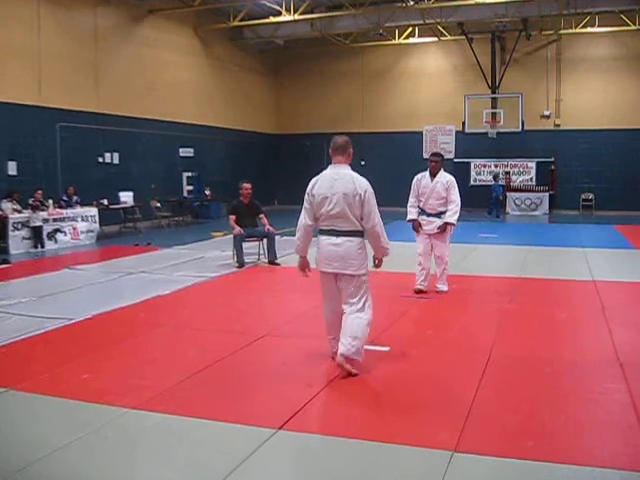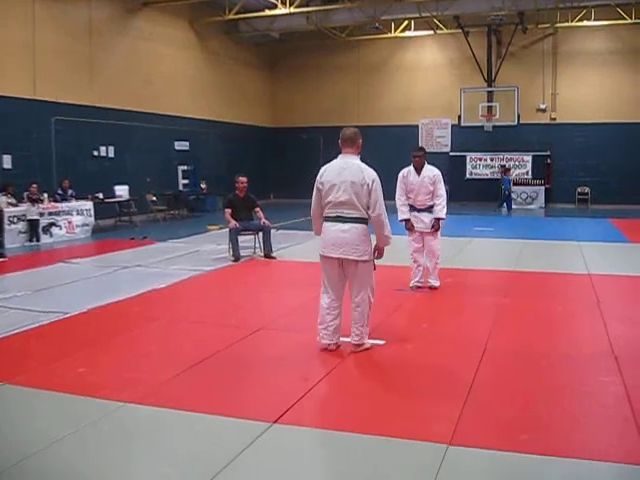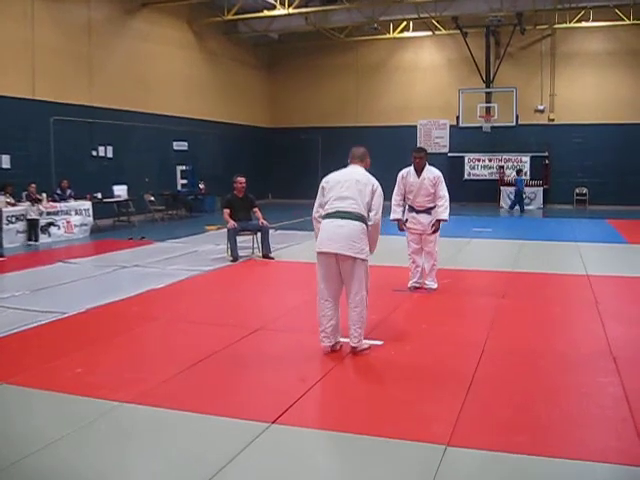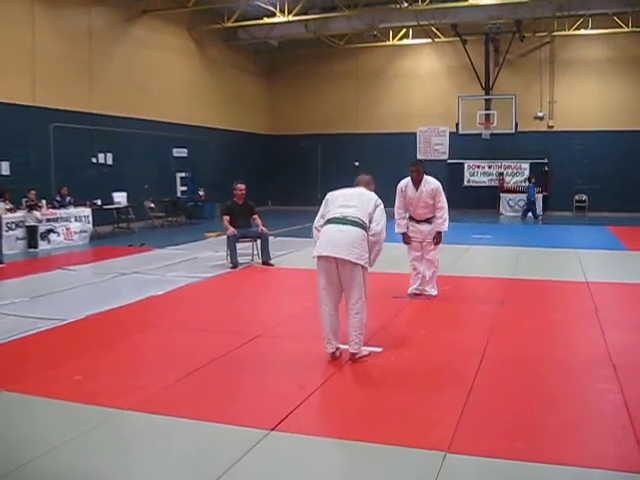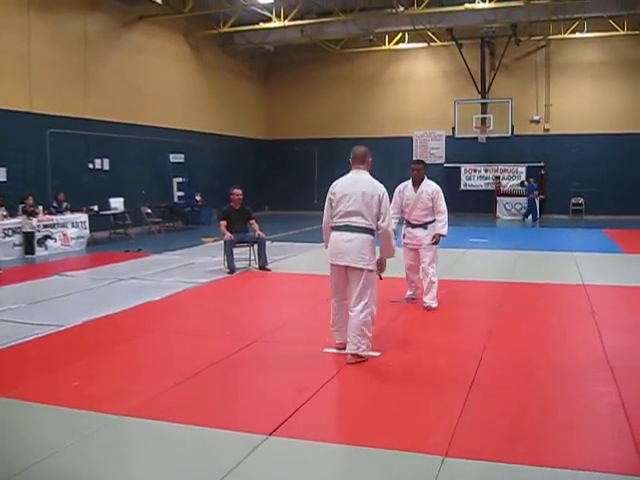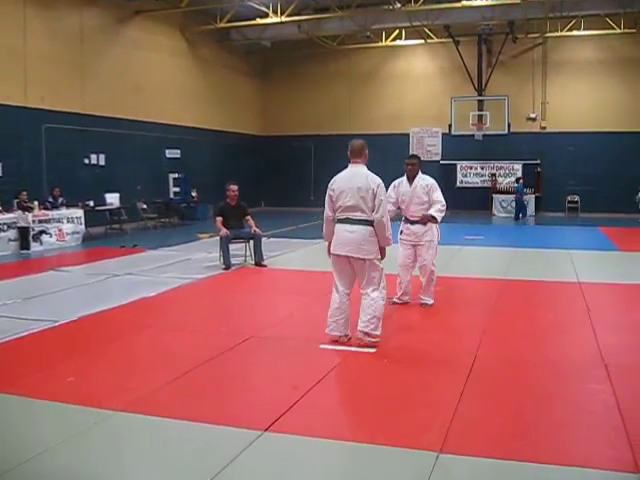
dt=0.5s
person 1, frame 1
left shoulder: (316, 182)
right shoulder: (360, 183)
left elbow: (306, 223)
right elbow: (372, 223)
left wrist: (302, 254)
right wrist: (380, 251)
left hip: (326, 248)
right hip: (352, 249)
left knee: (331, 303)
right knee: (357, 305)
left ankle: (337, 348)
right ankle: (347, 353)
person 1, frame 2
left shoulder: (325, 171)
right shoulder: (367, 173)
left elbow: (316, 209)
right elbow: (377, 212)
left wrist: (322, 231)
right wrist: (382, 241)
left hip: (330, 235)
right hip: (356, 236)
left knee: (330, 292)
right knee: (361, 293)
left ankle: (328, 339)
right ankle: (359, 340)
person 1, frame 3
left shoulder: (330, 178)
right shoulder: (372, 182)
left elbow: (316, 213)
right elbow: (375, 219)
right wrist: (368, 248)
left hip: (327, 234)
right hip: (354, 234)
left knee: (327, 293)
right knee: (357, 294)
left ankle: (330, 341)
right ankle: (356, 342)
person 1, frame 4
left shoulder: (334, 194)
right shoulder: (374, 199)
left elbow: (317, 225)
right elbow: (377, 233)
left wrist: (323, 249)
right wrist: (368, 260)
left hip: (328, 238)
right hip: (354, 241)
left knee: (328, 300)
right knee: (356, 301)
left ankle: (332, 348)
right ankle: (355, 349)
person 1, frame 5
left shoulder: (336, 185)
right shoulder: (377, 188)
left elbow: (326, 221)
right elbow: (385, 226)
right wrist: (384, 255)
left hip: (338, 243)
right hip: (362, 245)
left knee: (339, 297)
right knee: (361, 301)
left ankle: (340, 339)
right ankle: (356, 350)
person 1, frame 6
left shoulder: (336, 180)
right shoulder: (374, 181)
left elbow: (328, 215)
right elbow: (381, 216)
left wrist: (329, 240)
right wrist: (383, 243)
left hip: (341, 236)
right hip: (364, 236)
left knee: (341, 289)
right knee: (373, 288)
left ankle: (338, 331)
right ankle: (367, 331)
person 2, frame 1
left shoulder: (449, 180)
right shoulder: (419, 178)
left elbow: (454, 203)
right elbow: (413, 200)
left wrist: (447, 222)
right wrist: (414, 219)
left hip: (441, 221)
right hip: (423, 221)
left knee: (441, 256)
right knee: (422, 254)
left ankle: (441, 285)
right ankle: (421, 284)
person 2, frame 2
left shoulder: (434, 173)
right shoulder: (404, 174)
left elbow: (440, 197)
right elbow: (401, 198)
left wrist: (438, 219)
right wrist: (406, 219)
left hip: (430, 216)
right hip: (413, 216)
left knee: (433, 250)
right knee: (416, 251)
left ankle: (433, 281)
right ankle: (416, 281)
person 2, frame 3
left shoulder: (436, 174)
right shoulder: (404, 174)
left elbow: (442, 198)
right elbow: (398, 197)
left wrist: (439, 219)
right wrist: (398, 218)
left hip: (430, 217)
right hip: (412, 217)
left knee: (430, 251)
right knee: (414, 251)
left ankle: (430, 282)
right ankle: (415, 281)
person 2, frame 4
left shoulder: (434, 185)
right shoulder: (402, 186)
left elbow: (441, 209)
right elbow: (400, 210)
left wrist: (439, 231)
right wrist: (403, 232)
left hip: (431, 226)
right hip: (413, 226)
left knee: (431, 259)
right knee: (414, 259)
left ankle: (430, 289)
right ankle: (415, 288)
person 2, frame 5
left shoulder: (433, 188)
right shoulder: (402, 188)
left elbow: (441, 212)
right elbow: (395, 210)
left wrist: (439, 232)
right wrist: (391, 228)
left hip: (428, 232)
right hip: (409, 231)
left knee: (428, 267)
right knee: (410, 266)
left ankle: (430, 300)
right ankle: (412, 293)
person 2, frame 6
left shoulder: (429, 182)
right shoulder: (397, 184)
left elbow: (440, 204)
right elbow: (390, 204)
left wrist: (430, 216)
left hip: (426, 228)
right hip: (407, 228)
left knee: (427, 265)
right knee: (404, 264)
left ankle: (427, 298)
right ankle: (402, 296)
